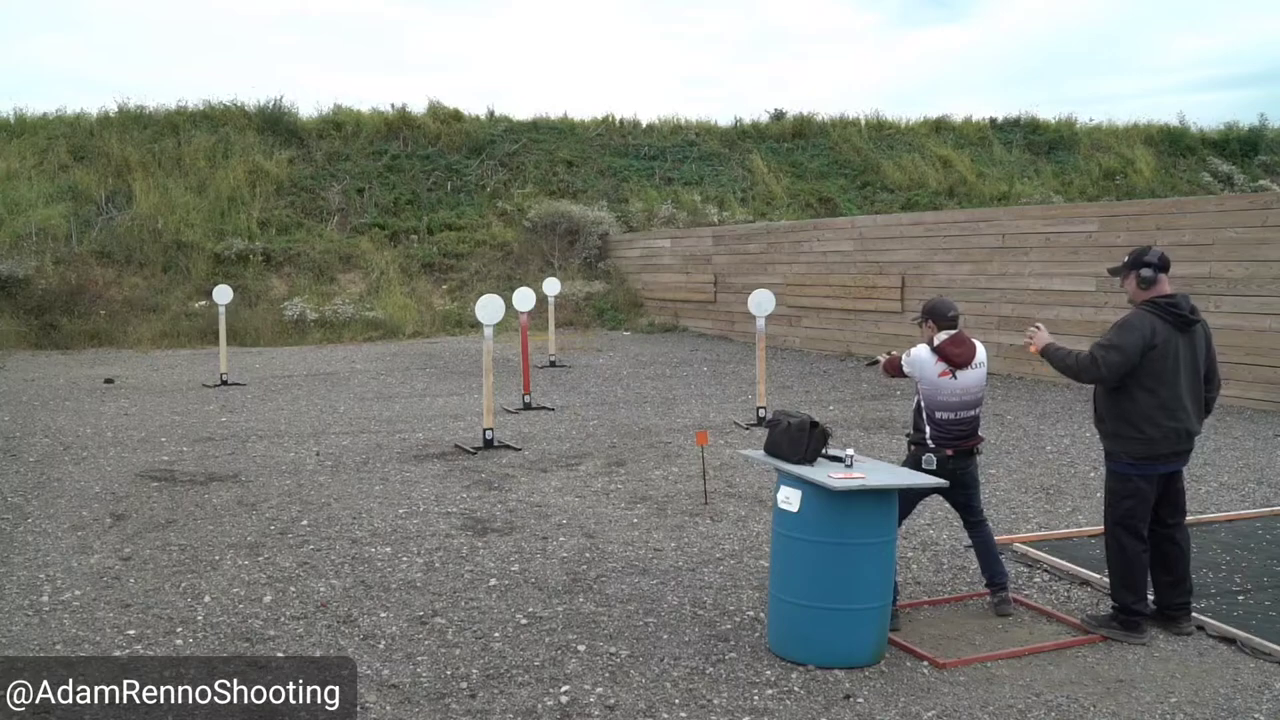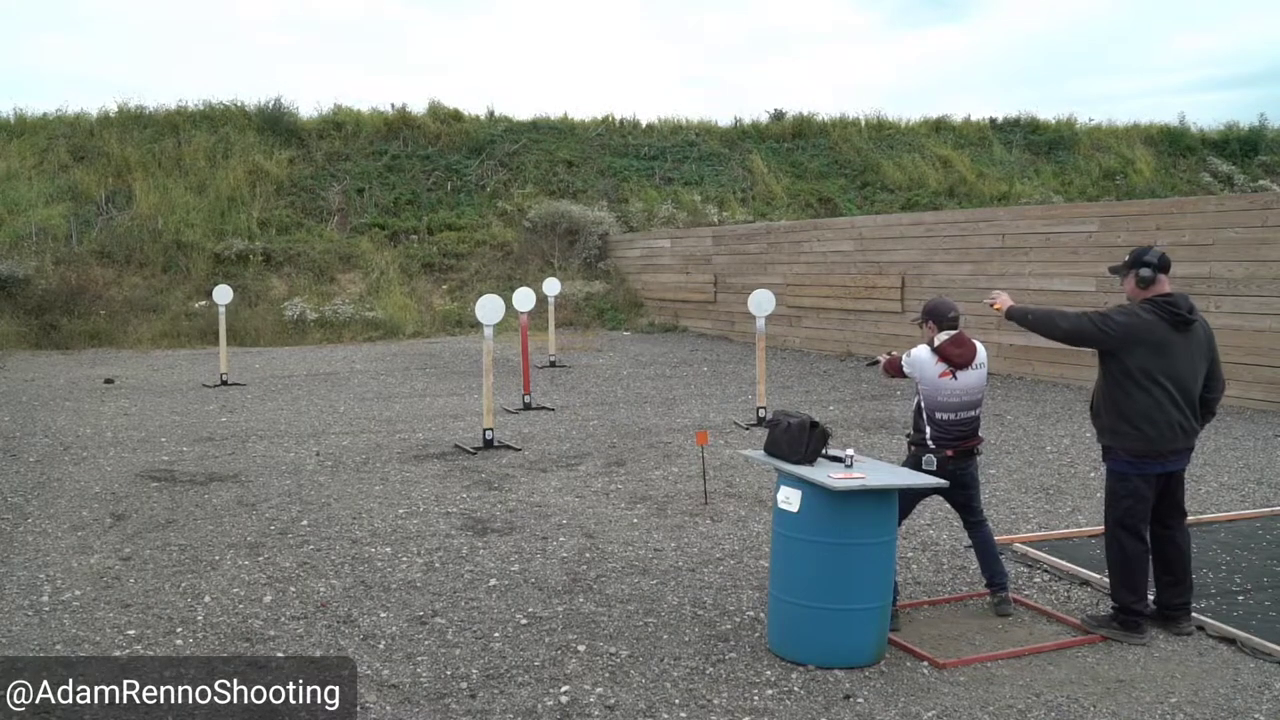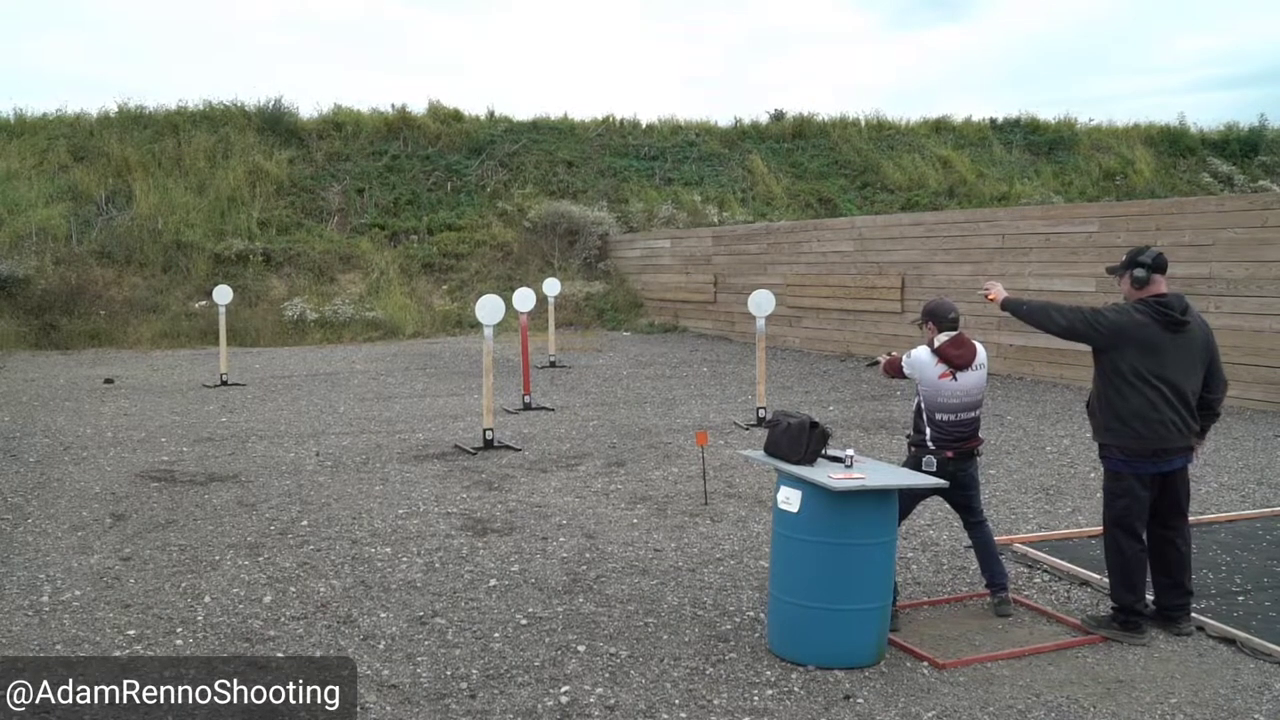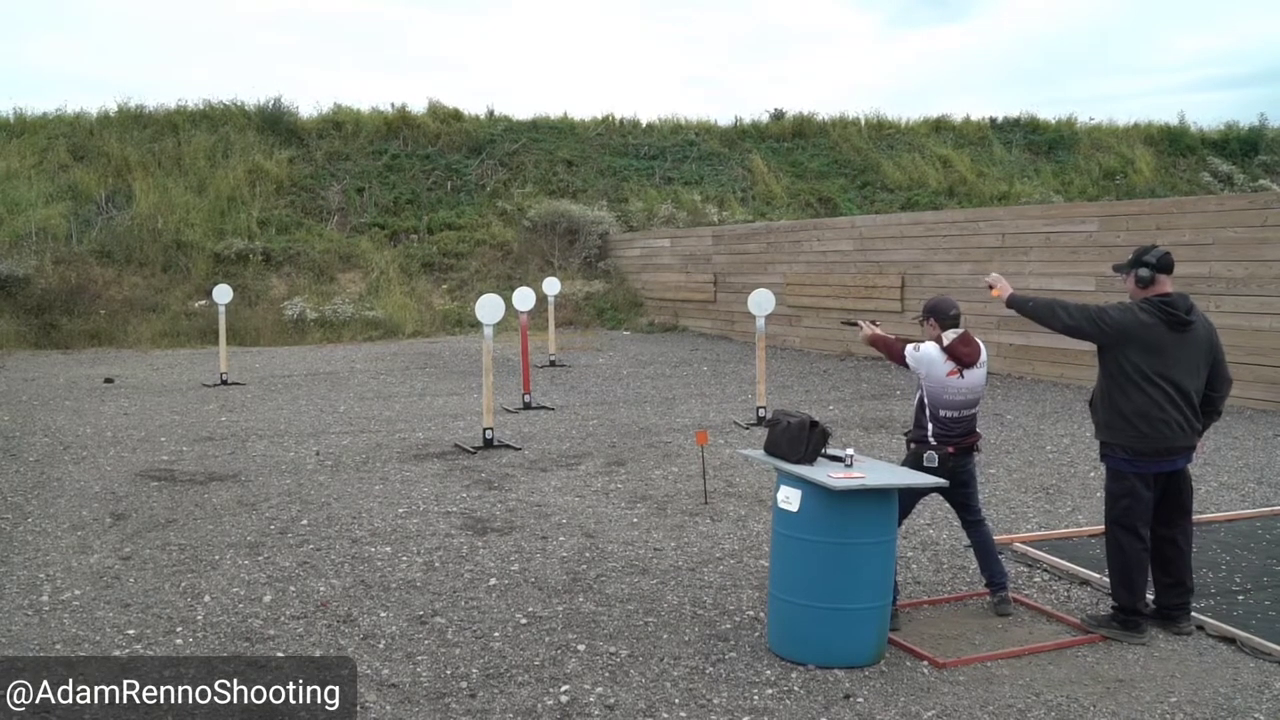
dt=0.7s
person 1, frame 1
left shoulder: (1139, 324)
right shoulder: (1195, 323)
left elbow: (1096, 369)
right elbow: (1210, 384)
left wrist: (1049, 348)
left hip: (1136, 451)
right hip: (1175, 447)
left knee: (1127, 531)
right knee: (1169, 527)
left ankle: (1130, 619)
right ankle: (1176, 610)
person 1, frame 2
left shoulder: (1129, 322)
right shoulder: (1197, 325)
left elbow: (1066, 325)
right elbow: (1214, 387)
left wrist: (1012, 310)
right wrist: (1190, 428)
left hip: (1135, 452)
right hip: (1175, 449)
left knee: (1127, 533)
right knee: (1170, 528)
left ankle: (1129, 619)
right ankle: (1176, 611)
person 1, frame 3
left shoulder: (1122, 321)
right shoulder: (1197, 325)
left elbow: (1059, 318)
right elbow: (1215, 386)
left wrist: (1007, 301)
right wrist: (1198, 430)
left hip: (1131, 452)
right hip: (1176, 449)
left knee: (1125, 532)
right knee: (1171, 530)
left ankle: (1129, 619)
right ankle: (1176, 611)
person 1, frame 4
left shoulder: (1125, 320)
right shoulder: (1201, 325)
left elbow: (1063, 315)
right elbow: (1219, 384)
left wrist: (1011, 296)
right wrist: (1197, 428)
left hip: (1133, 450)
right hip: (1178, 448)
left knee: (1127, 531)
right knee: (1173, 528)
left ankle: (1129, 618)
right ankle: (1176, 610)
person 2, frame 1
left shoulder: (921, 356)
right shoulder: (978, 352)
left elbow: (893, 367)
left wrist: (885, 361)
right wrist: (897, 360)
left hip: (926, 461)
right hip: (964, 461)
right knee: (976, 523)
left ankle: (886, 606)
right ankle: (1000, 594)
person 2, frame 2
left shoulder: (921, 357)
right shoulder: (979, 352)
left elbow: (893, 368)
left wrist: (885, 362)
right wrist: (898, 360)
left hip: (926, 461)
right hip: (964, 461)
right knee: (976, 523)
left ankle: (887, 606)
right ankle: (1000, 594)
person 2, frame 3
left shoulder: (922, 357)
right shoulder: (979, 353)
left elbow: (895, 368)
left wrist: (885, 362)
right wrist: (898, 360)
left hip: (926, 462)
right hip: (964, 462)
right knee: (976, 523)
left ankle: (886, 606)
right ankle: (1000, 594)
person 2, frame 4
left shoulder: (929, 354)
right shoulder: (977, 350)
left elbow: (900, 352)
left wrist: (873, 337)
right wrist: (884, 336)
left hip: (926, 458)
right hip: (963, 457)
right knee: (974, 521)
left ankle: (886, 606)
right ankle: (1000, 593)
